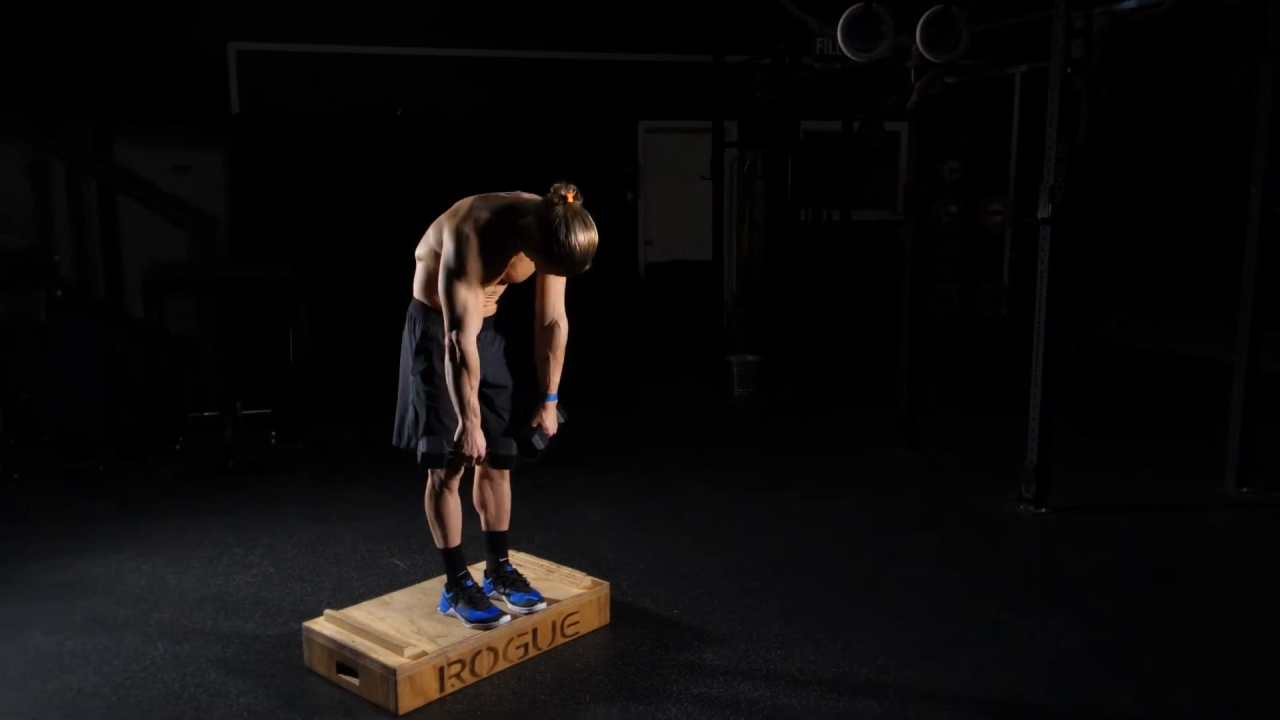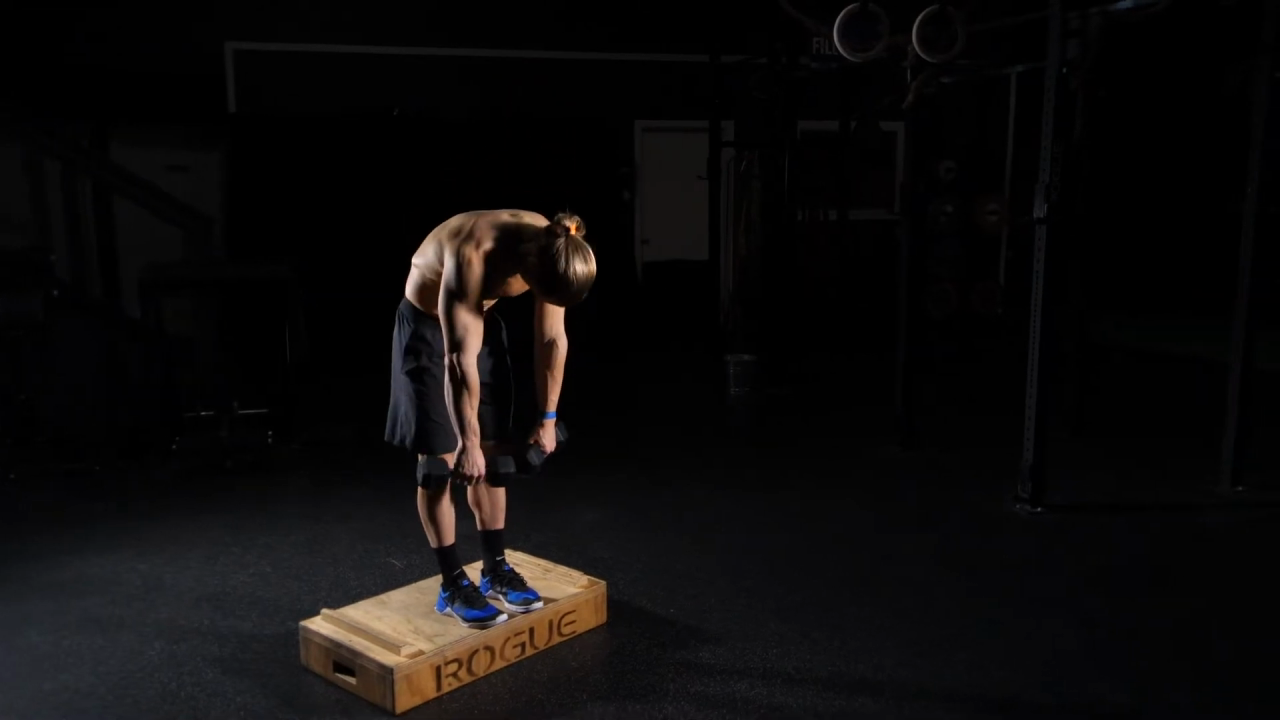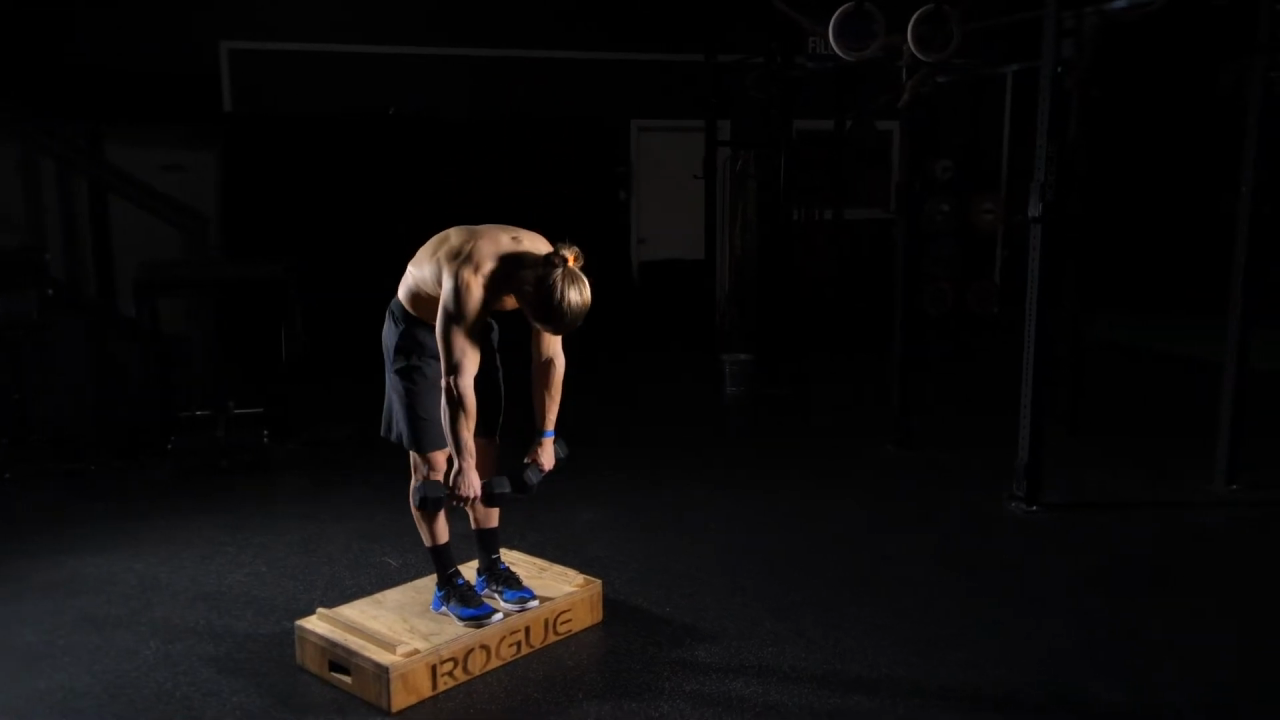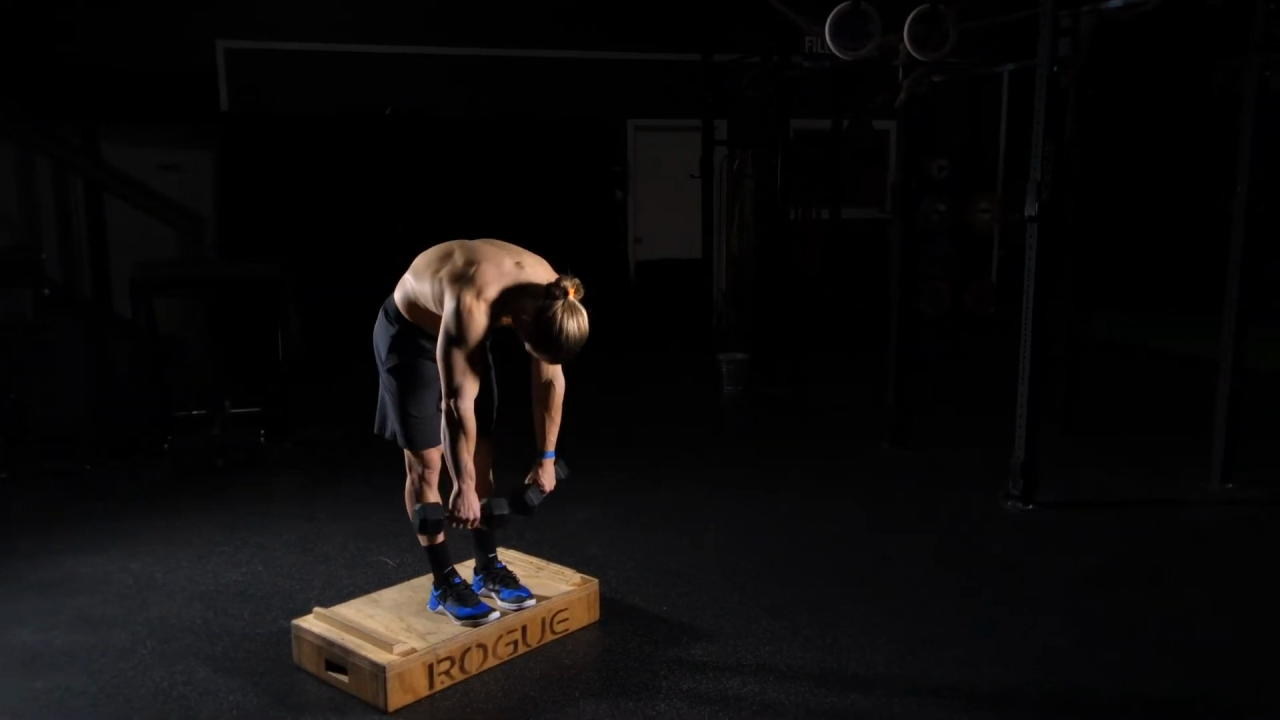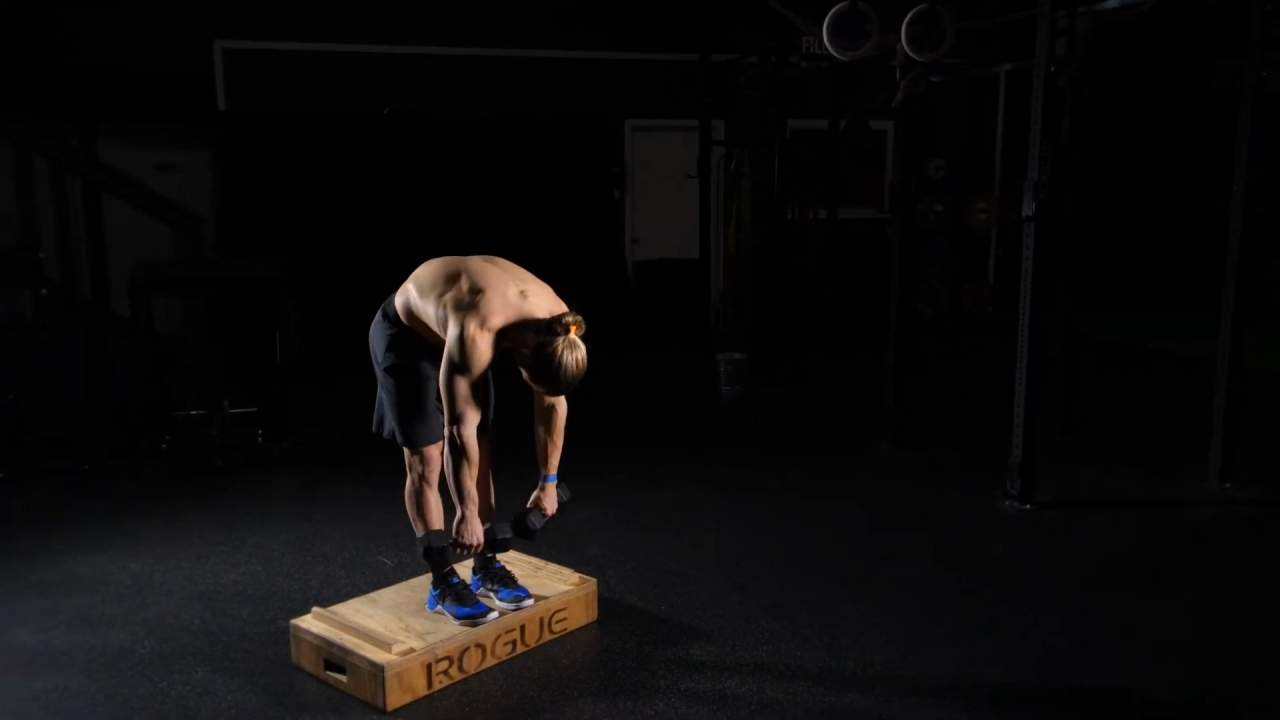
dt=0.3s
person 1, frame 1
left shoulder: (552, 233)
right shoulder: (472, 235)
left elbow: (553, 323)
right elbow: (459, 339)
left wrist: (548, 401)
right wrist: (468, 422)
left hip: (491, 330)
right hip: (438, 330)
right knee: (450, 462)
left ankle: (499, 571)
right ankle: (457, 586)
person 1, frame 2
left shoulder: (552, 252)
right shoulder: (474, 256)
left elbow: (552, 341)
right elbow: (459, 360)
left wrist: (547, 418)
right wrist: (468, 442)
left hip: (483, 326)
right hip: (428, 329)
right knee: (441, 461)
left ankle: (495, 569)
right ankle: (453, 586)
person 1, frame 3
left shoulder: (552, 274)
right shoulder: (472, 280)
left elbow: (550, 359)
right elbow: (458, 380)
left wrist: (545, 437)
right wrist: (462, 464)
left hip: (474, 327)
right hip: (416, 331)
left knee: (486, 455)
right knee: (433, 461)
left ankle: (491, 569)
right ankle: (448, 585)
person 1, frame 4
left shoulder: (551, 298)
right shoulder: (473, 304)
left elbow: (550, 379)
right elbow: (457, 403)
left wrist: (546, 458)
right wrist: (464, 488)
left hip: (461, 334)
right hip: (408, 333)
left knee: (480, 454)
right knee: (427, 461)
left ankle: (488, 568)
right ankle: (445, 584)
person 1, frame 5
left shoulder: (557, 321)
right shoulder: (476, 331)
left elbow: (553, 403)
right elbow: (459, 428)
left wrist: (548, 482)
right wrist: (467, 512)
left hip: (452, 332)
right hip: (404, 334)
left knee: (481, 450)
right knee: (427, 460)
left ankle: (487, 568)
right ankle: (443, 585)
